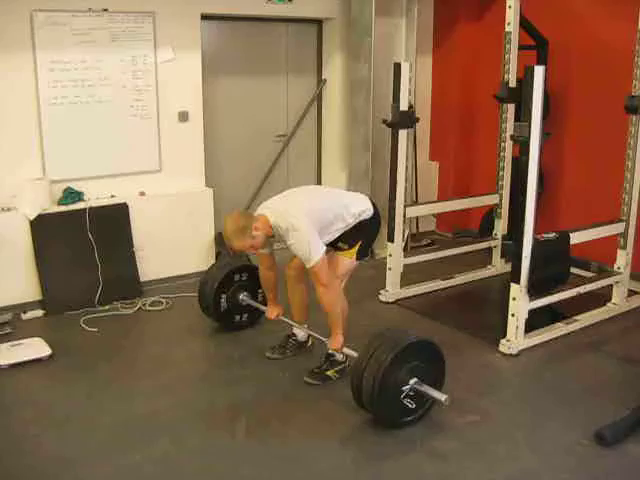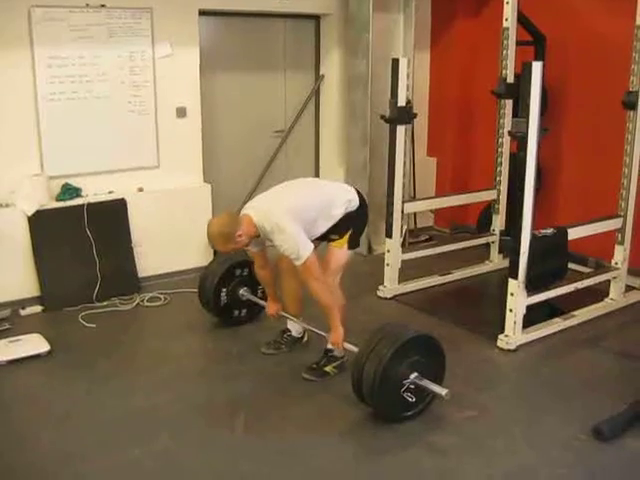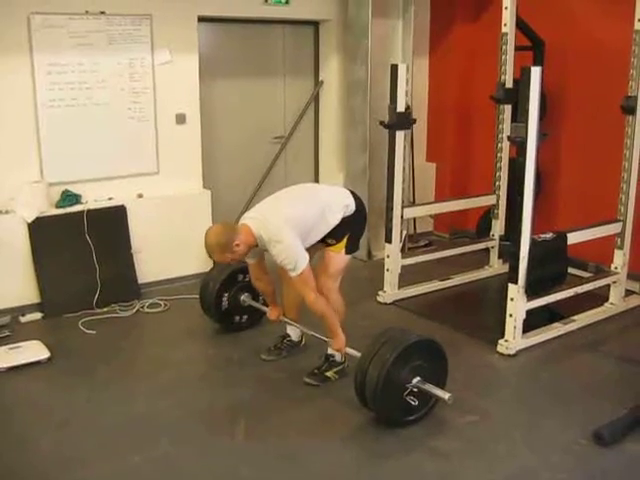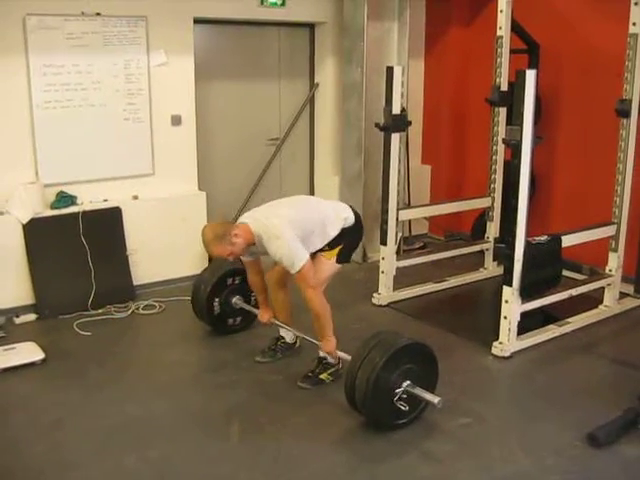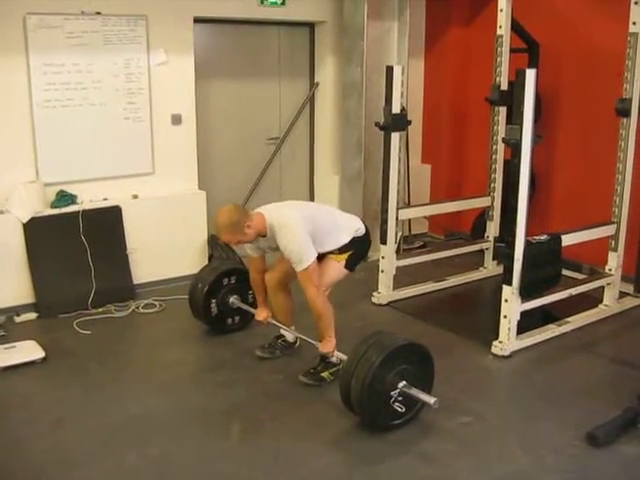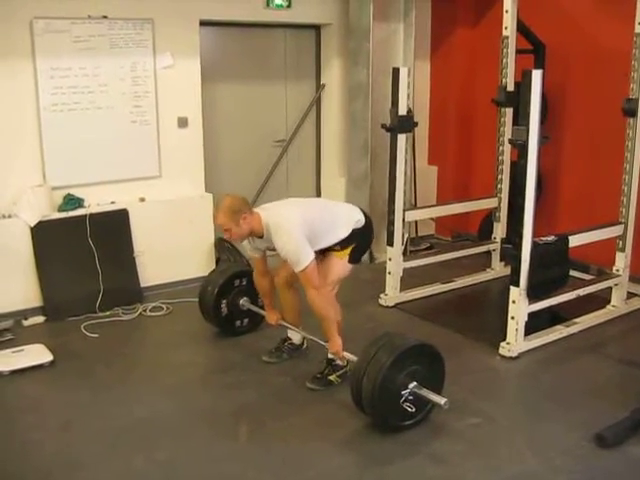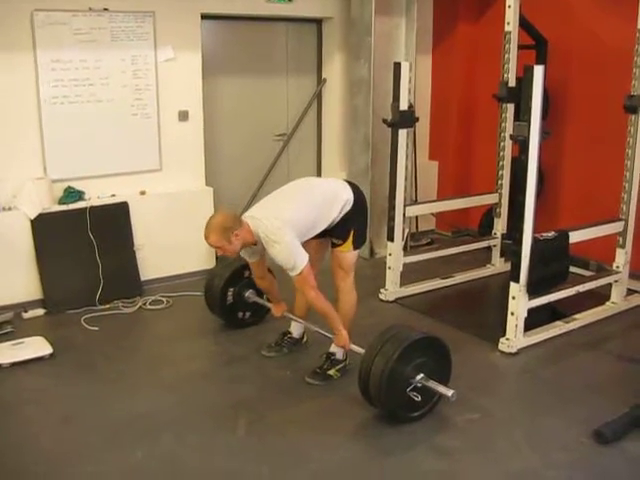
dt=0.5s
person 1, frame 1
left shoulder: (296, 230)
right shoulder: (259, 221)
left elbow: (324, 285)
right elbow: (267, 268)
left wrist: (337, 334)
right wrist: (272, 303)
left hip: (362, 218)
right hip: (336, 214)
left knee: (332, 283)
right knee: (293, 270)
left ankle: (337, 357)
right ankle: (299, 337)
person 1, frame 2
left shoulder: (282, 230)
right shoulder: (246, 222)
left elbow: (315, 281)
right elbow: (261, 266)
left wrist: (336, 327)
right wrist: (272, 299)
left hip: (349, 208)
right hip: (322, 205)
left knee: (328, 278)
right knee: (285, 264)
left ankle: (335, 352)
right ankle: (295, 332)
person 1, frame 3
left shoulder: (279, 241)
right shoulder: (244, 231)
left elbow: (310, 293)
right elbow: (259, 276)
left wrist: (337, 335)
right wrist: (273, 306)
left hip: (347, 211)
right hip: (320, 208)
left knee: (326, 283)
right knee: (288, 273)
left ankle: (336, 359)
right ankle: (293, 337)
person 1, frame 4
left shoulder: (277, 238)
right shoulder: (243, 231)
left elbow: (311, 288)
right elbow: (255, 274)
left wrist: (328, 338)
right wrist: (264, 306)
left hip: (344, 225)
right hip: (317, 222)
left knee: (312, 287)
right knee: (274, 278)
left ankle: (329, 360)
right ankle: (287, 339)
person 1, frame 5
left shoulder: (289, 232)
right shoulder: (251, 227)
left elbow: (313, 288)
right elbow: (257, 272)
left wrist: (329, 338)
right wrist: (262, 305)
left hip: (352, 237)
right hip: (322, 235)
left knee: (316, 290)
right knee: (273, 279)
left ankle: (330, 359)
right ankle: (288, 338)
person 1, frame 6
left shoulder: (286, 233)
right shoulder: (251, 230)
left elbow: (314, 289)
right elbow: (261, 274)
left wrist: (334, 338)
right wrist: (270, 308)
left hip: (354, 228)
right hip: (327, 229)
left knee: (324, 288)
right knee: (282, 279)
left ankle: (337, 362)
right ankle: (295, 340)
person 1, frame 7
left shoulder: (277, 241)
right shoulder: (245, 231)
left elbow: (310, 290)
right elbow: (261, 276)
left wrist: (340, 331)
right wrist: (277, 303)
left hip: (347, 203)
right hip: (322, 197)
left knee: (342, 278)
right knee: (306, 272)
left ankle: (338, 356)
right ankle: (296, 335)
